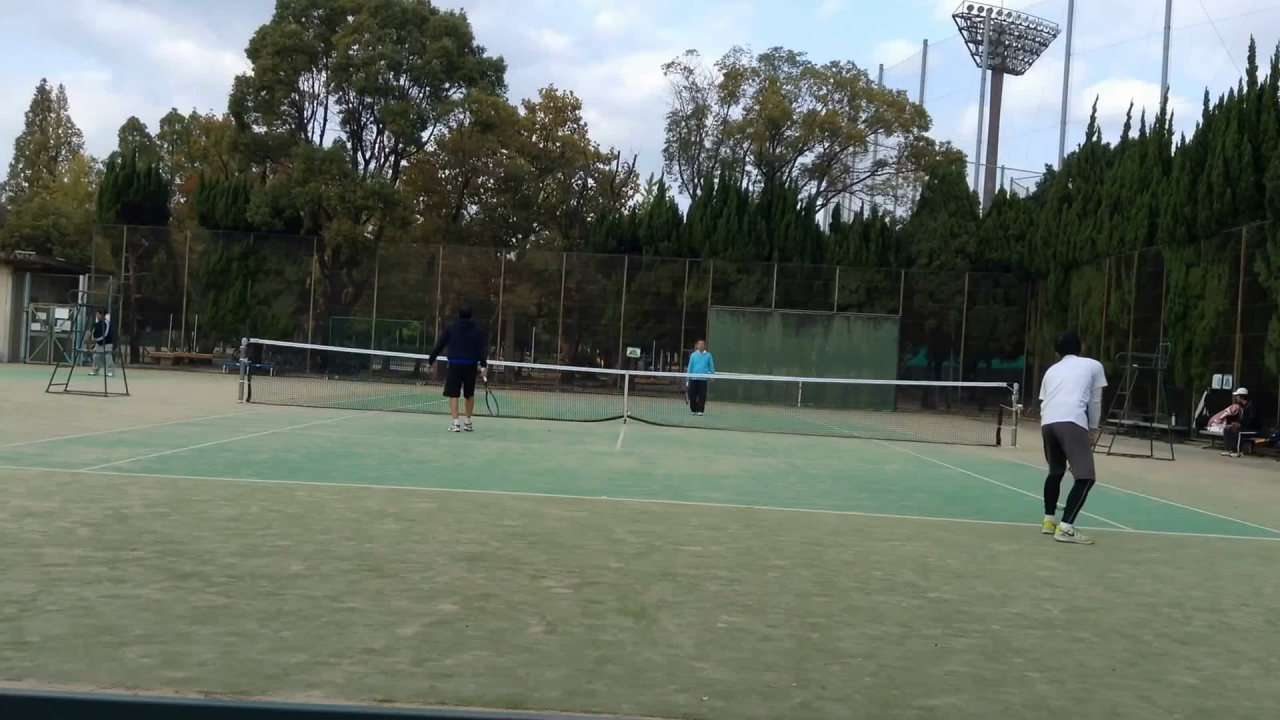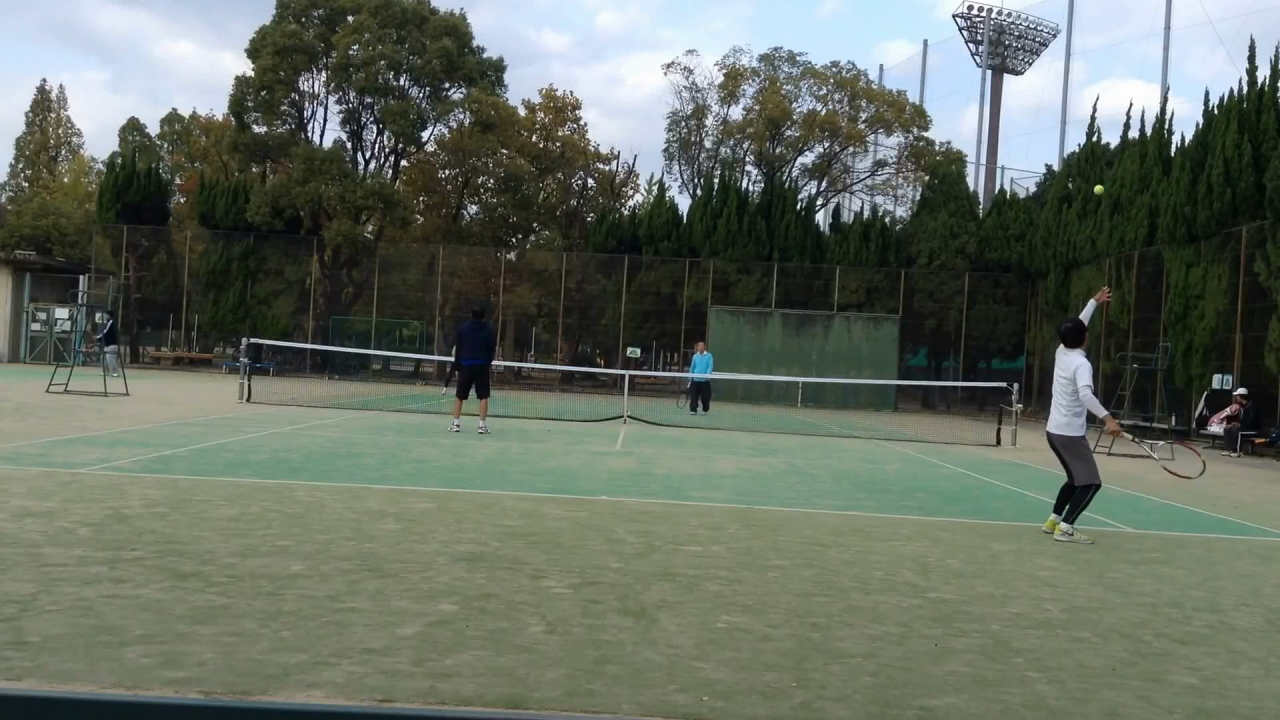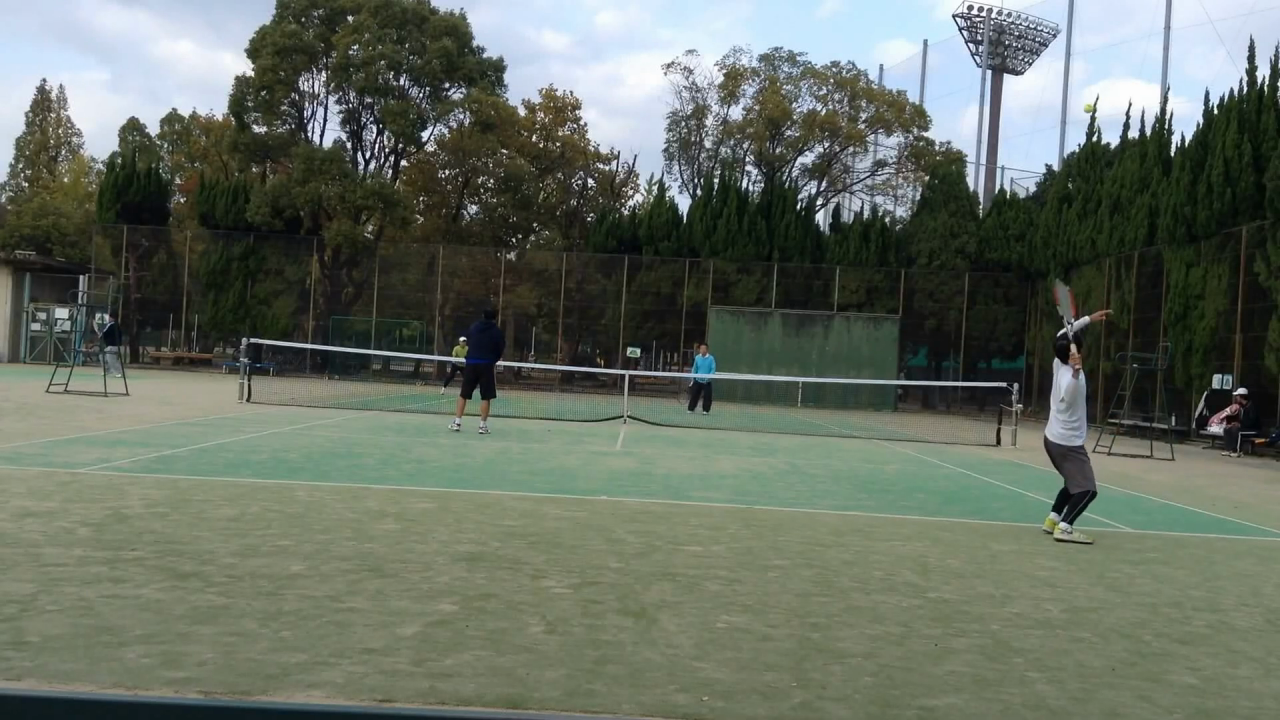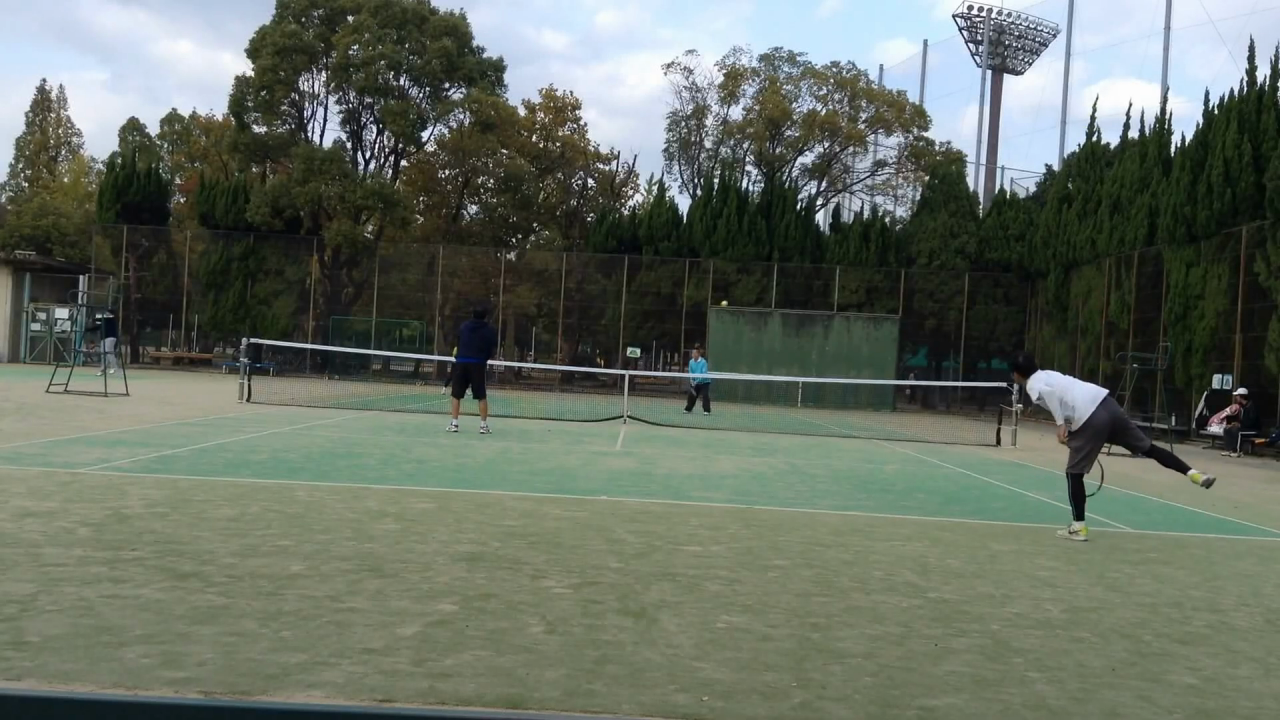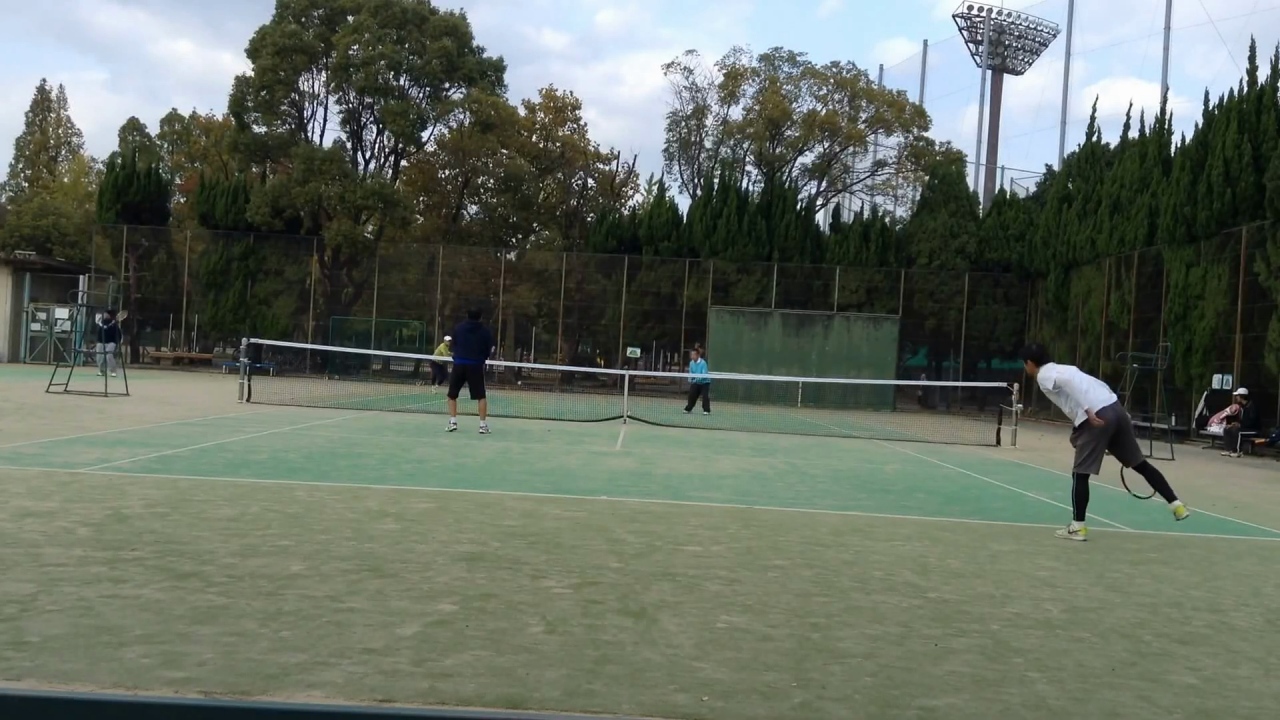
dt=0.5s
person 1, frame 1
left shoulder: (1051, 371)
right shoulder: (1093, 365)
right elbow: (1095, 401)
left wrist: (1052, 444)
right wrist: (1093, 430)
left hip: (1048, 423)
right hip: (1072, 423)
left knee: (1055, 473)
right knee: (1085, 477)
left ankle: (1049, 520)
right ankle: (1065, 527)
person 1, frame 2
left shoulder: (1061, 353)
right shoulder: (1081, 364)
left elbow: (1075, 328)
right elbow: (1086, 395)
left wrist: (1095, 302)
right wrist: (1108, 419)
left hip: (1054, 430)
right hip: (1070, 433)
left knee: (1075, 479)
right knee: (1090, 482)
left ankle: (1054, 520)
right ankle: (1064, 528)
person 1, frame 3
left shoulder: (1060, 359)
right shoulder: (1073, 377)
left elbow: (1063, 334)
right elbow: (1066, 396)
left wrist: (1089, 319)
right wrist: (1075, 372)
left hip: (1053, 439)
right hip: (1068, 443)
left knee: (1073, 482)
right knee: (1087, 490)
left ankle: (1053, 519)
right ankle: (1064, 527)
person 1, frame 4
left shoulder: (1032, 385)
right shoulder: (1048, 375)
left elbow: (1050, 393)
left wrist: (1060, 425)
left hip: (1088, 422)
right hip: (1106, 405)
left knee: (1074, 472)
right knee: (1149, 448)
left ankle: (1078, 526)
right ankle: (1194, 474)
person 1, frame 5
left shoulder: (1043, 376)
right shoulder: (1066, 368)
left elbow: (1067, 382)
right elbow: (1102, 386)
left wrist: (1088, 411)
left hip: (1095, 418)
right hip: (1114, 409)
left knee: (1081, 473)
right knee: (1140, 463)
left ankle: (1078, 527)
right ankle: (1176, 505)
